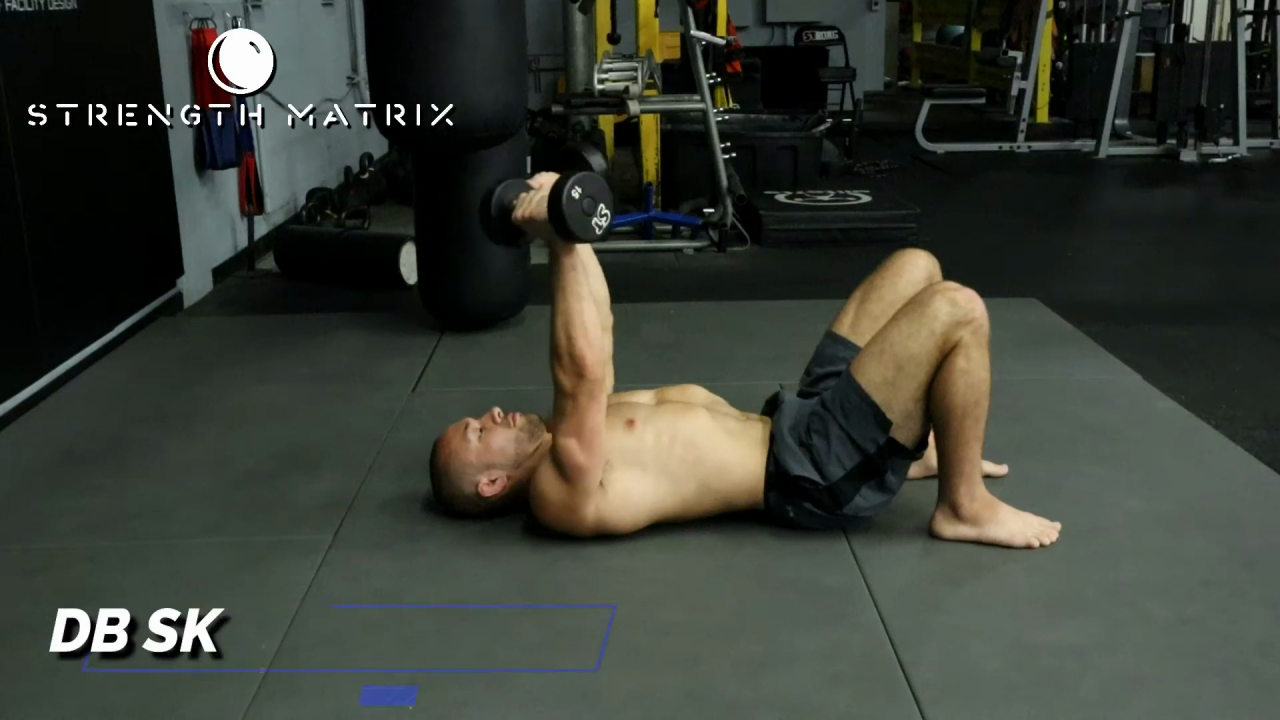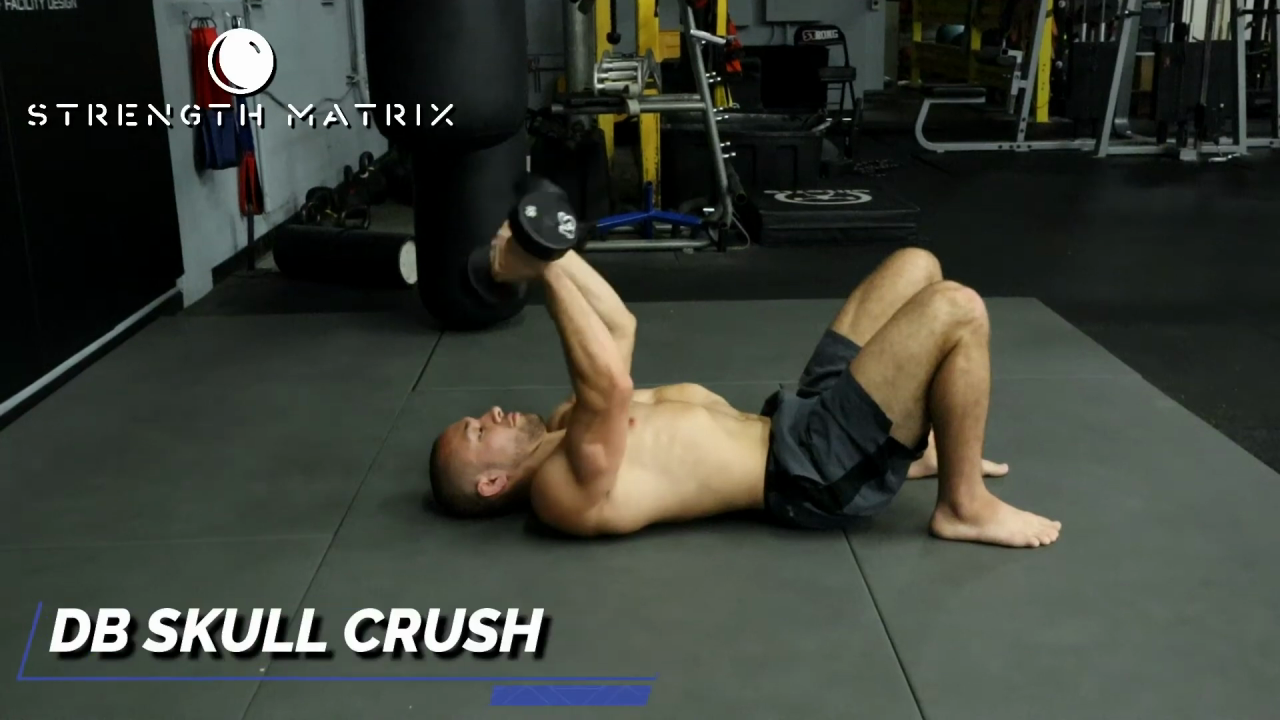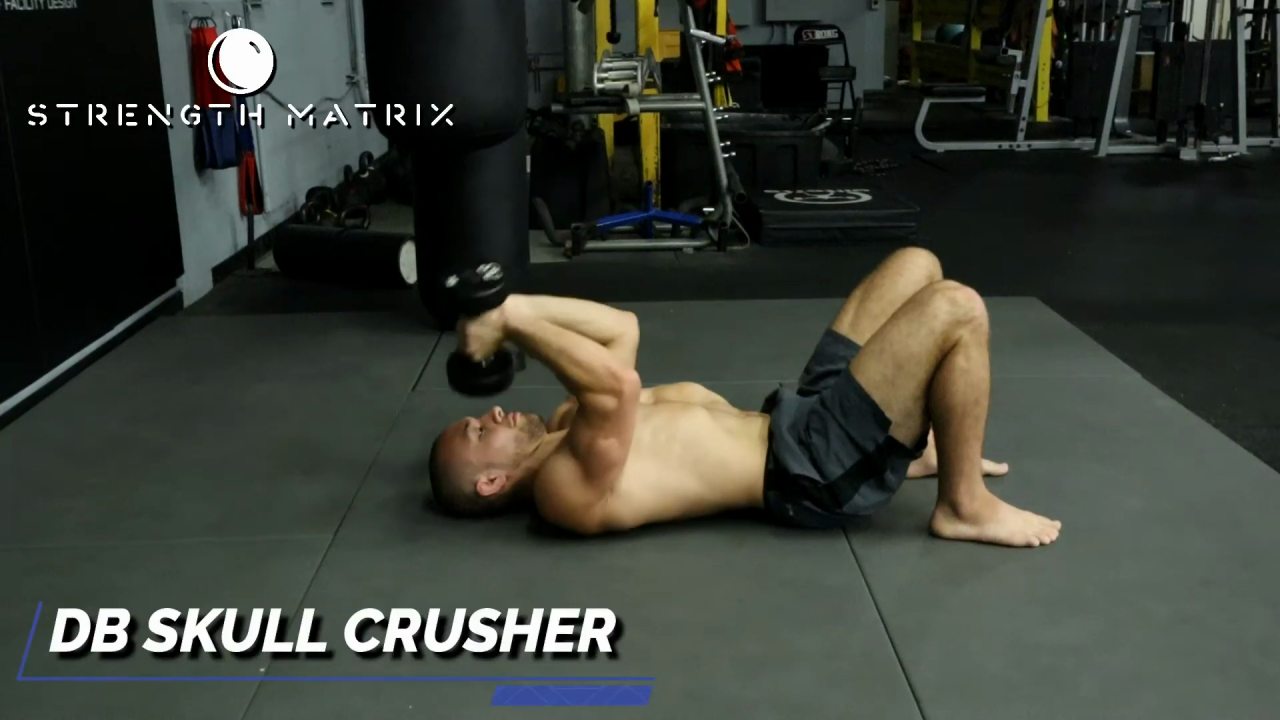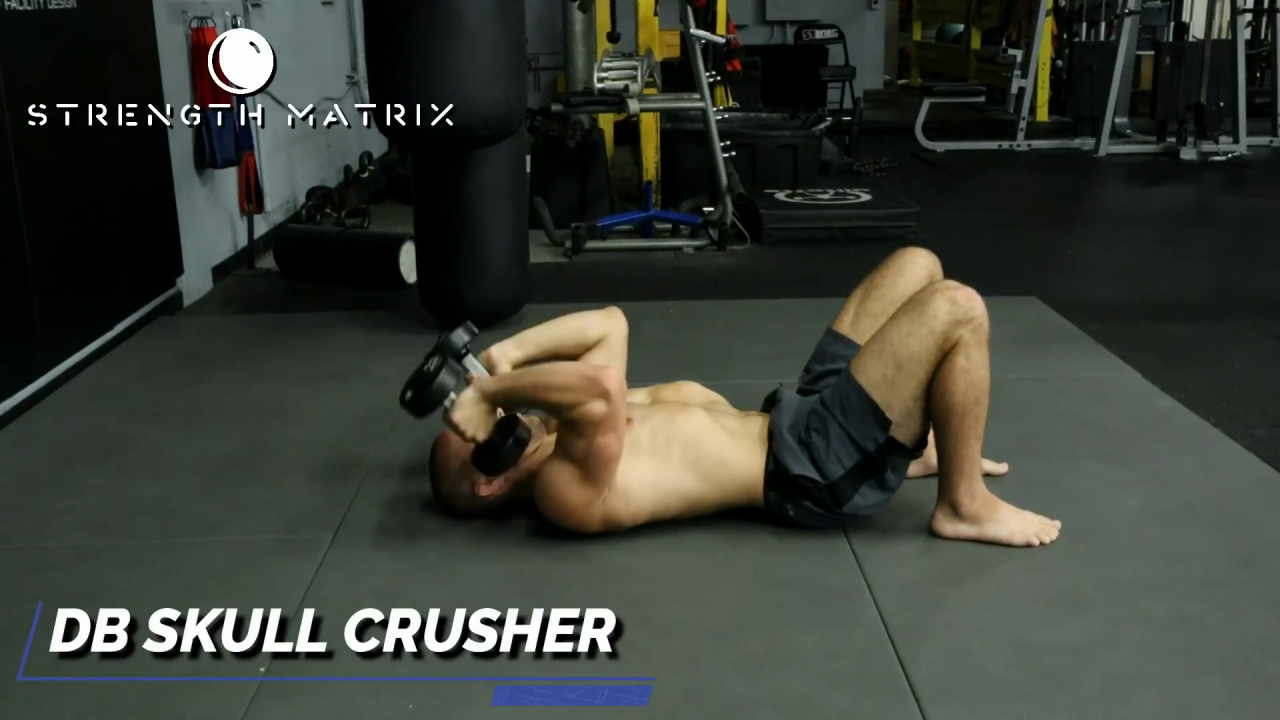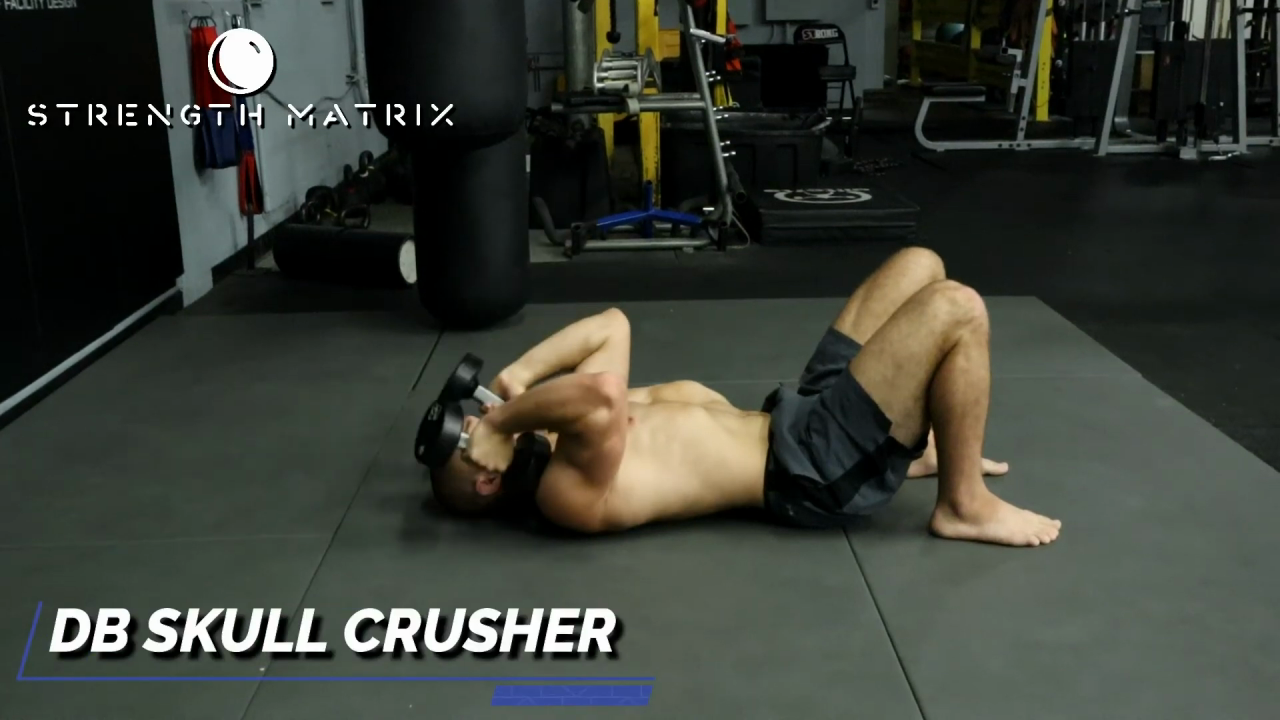
dt=0.3s
person 1, frame 1
left shoulder: (561, 437)
right shoulder: (562, 494)
left elbow: (594, 335)
right elbow: (586, 372)
right wrist: (562, 244)
left hip: (796, 422)
right hip: (819, 468)
left knee: (917, 267)
right knee: (957, 309)
left ankle: (918, 447)
right ankle: (964, 507)
person 1, frame 2
left shoulder: (562, 433)
right shoulder: (564, 492)
left elbow: (619, 331)
right elbow: (611, 385)
left wrist: (550, 255)
right wrist: (546, 270)
left hip: (796, 420)
right hip: (816, 469)
left knee: (916, 266)
right knee: (957, 308)
left ankle: (919, 449)
right ankle: (965, 507)
person 1, frame 3
left shoulder: (565, 431)
right shoulder: (568, 489)
left elbow: (624, 330)
right elbow: (620, 385)
left wrist: (515, 306)
right wrist: (509, 323)
left hip: (797, 419)
right hip: (818, 469)
left knee: (917, 265)
right knee: (957, 308)
left ankle: (919, 447)
right ankle: (966, 506)
person 1, frame 4
left shoulder: (560, 438)
right shoulder: (567, 490)
left elbow: (610, 325)
right elbow: (605, 384)
left wrist: (507, 354)
right wrist: (491, 391)
left hip: (799, 416)
right hip: (818, 469)
left knee: (917, 264)
right knee: (956, 308)
left ankle: (920, 445)
right ankle: (964, 505)
person 1, frame 5
left shoulder: (564, 441)
right shoulder: (568, 492)
left elbow: (613, 327)
right elbow: (602, 392)
left wrist: (518, 374)
right wrist: (508, 421)
left hip: (799, 418)
right hip: (819, 469)
left knee: (920, 265)
right knee: (957, 308)
left ankle: (921, 447)
right ankle: (965, 507)
